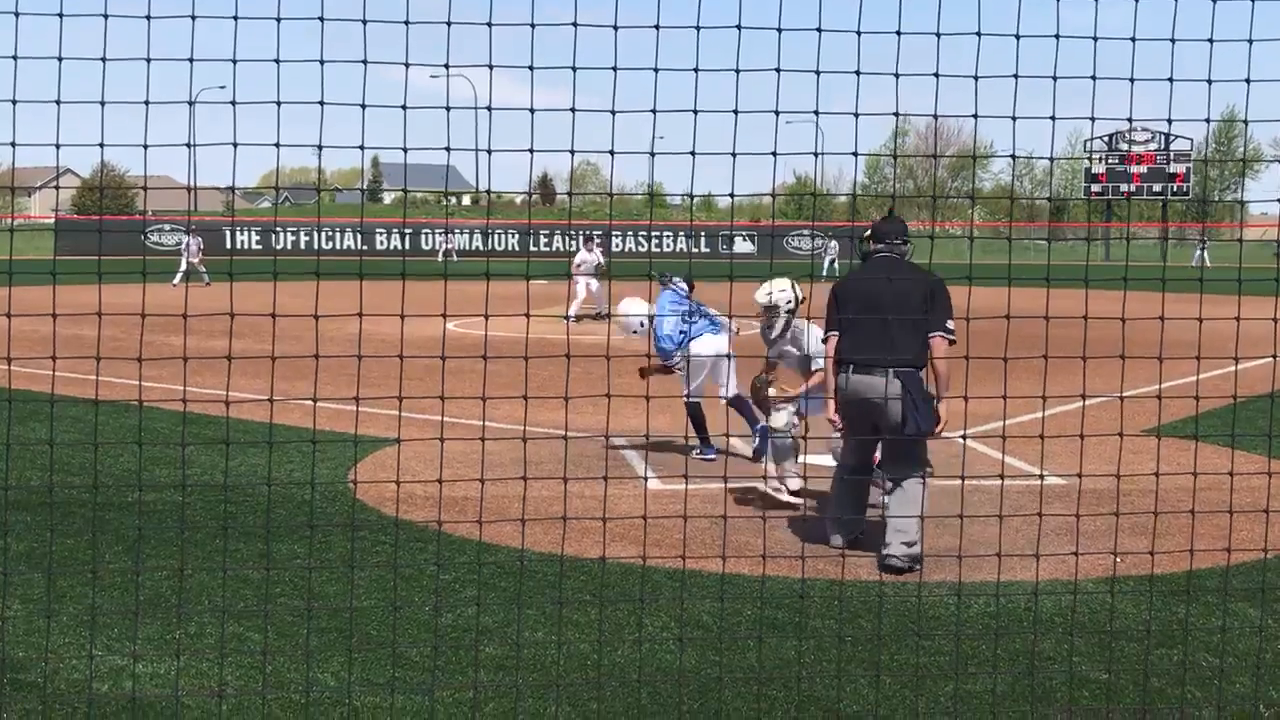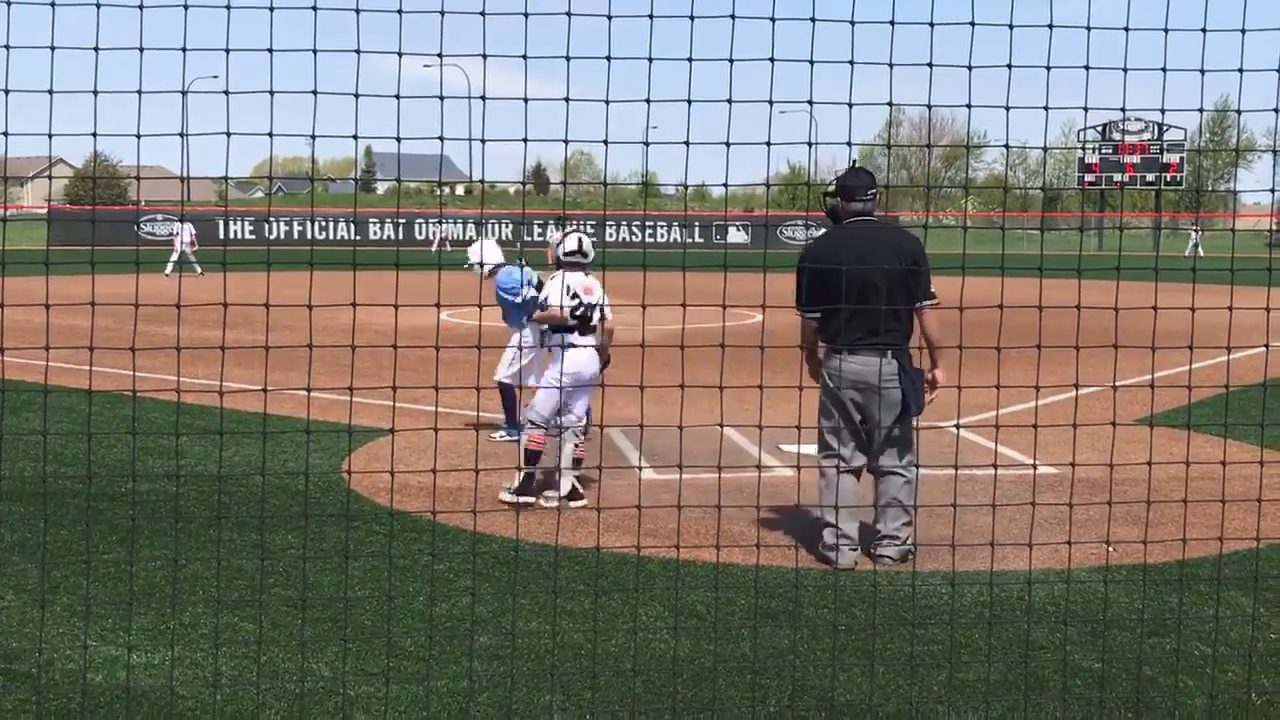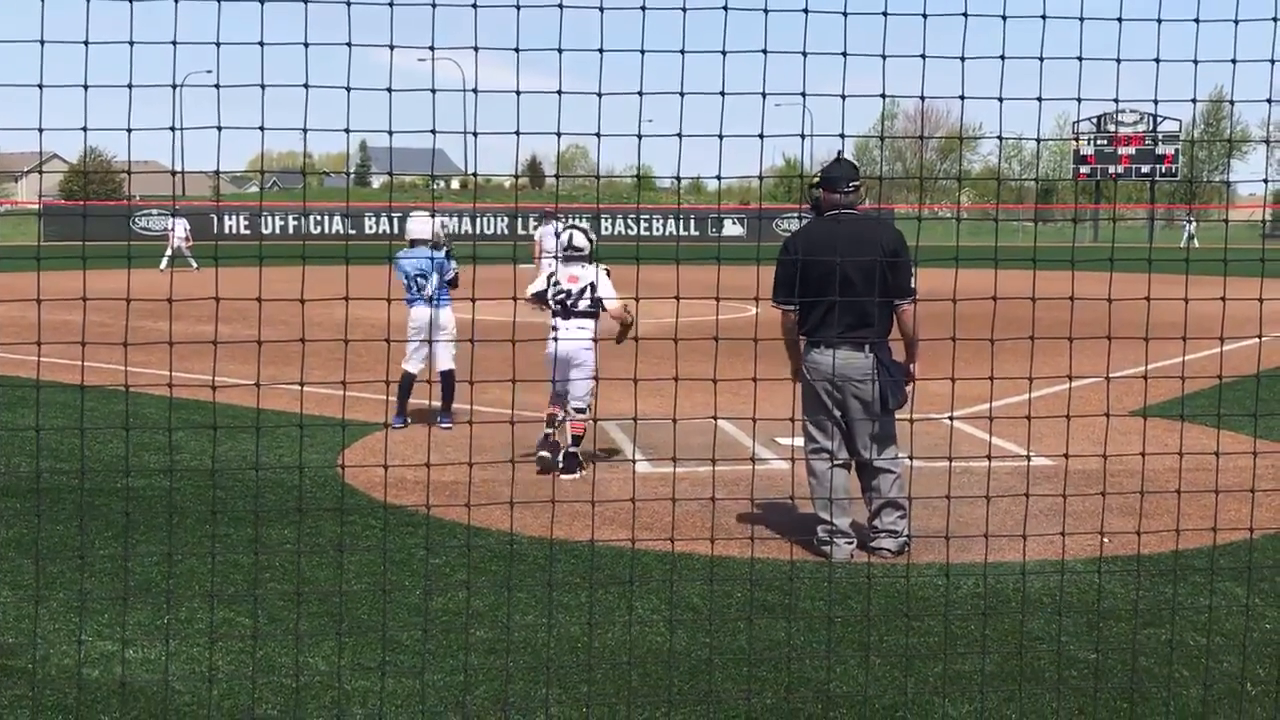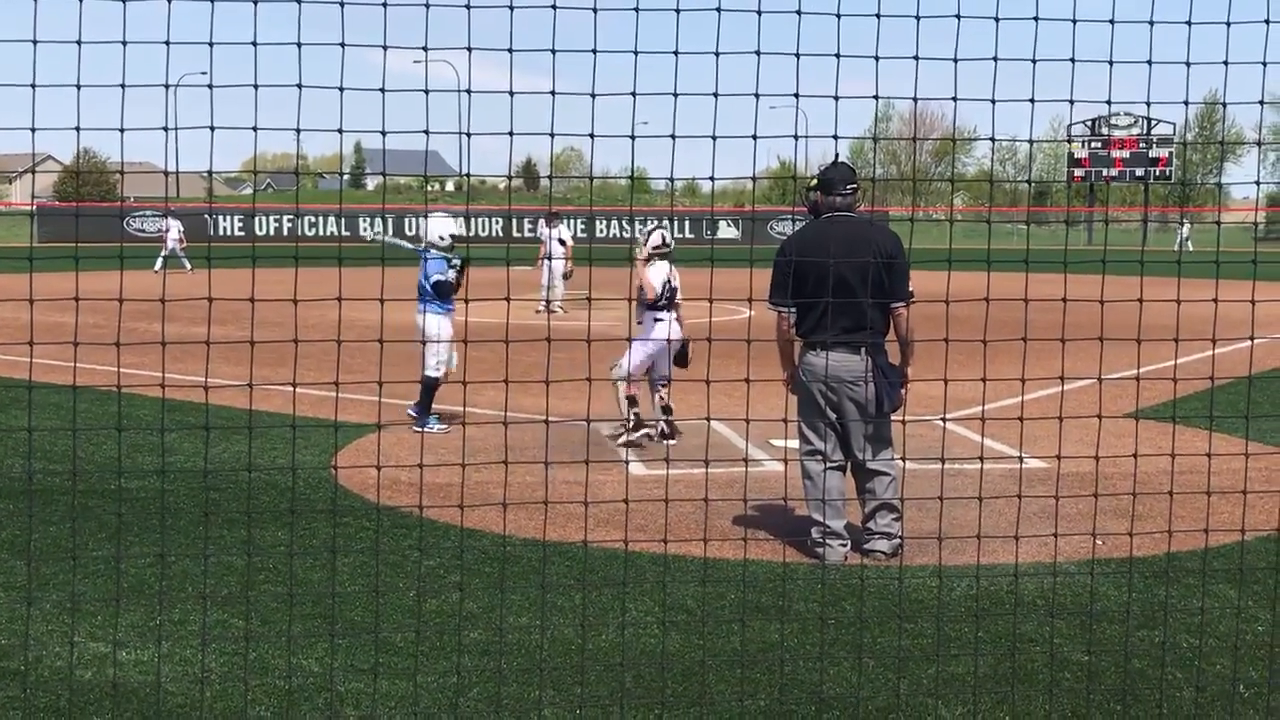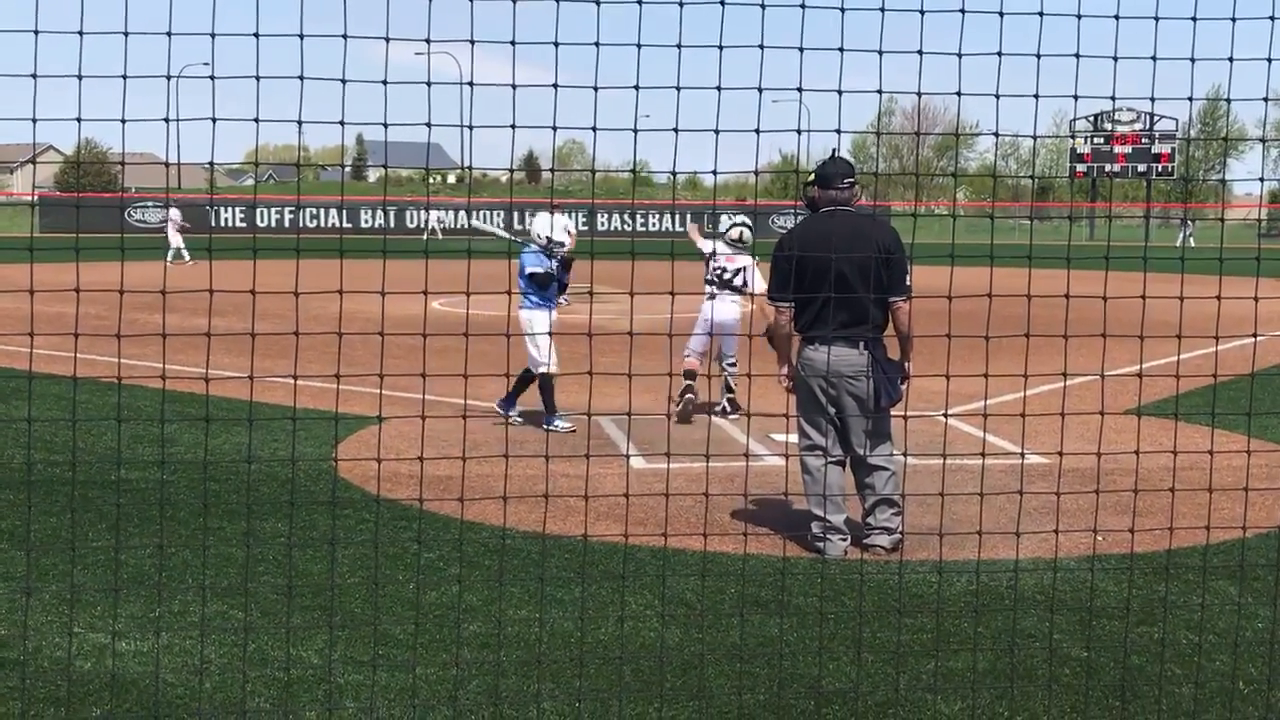
dt=1s
person 1, frame 1
left shoulder: (847, 282)
right shoulder: (929, 282)
left elbow: (832, 343)
right elbow: (938, 344)
left wrist: (832, 397)
right wrist: (942, 399)
left hip: (851, 380)
right hip: (900, 383)
left knee: (854, 458)
right knee: (908, 469)
left ankle: (842, 530)
right ankle: (900, 548)
person 1, frame 2
left shoulder: (818, 250)
right shoulder: (906, 243)
left elbow: (810, 321)
right elbow: (925, 310)
left wrist: (812, 362)
right wrist: (936, 363)
left hip: (840, 365)
right hip: (891, 365)
left knee: (838, 459)
right knee: (894, 458)
left ankle: (839, 546)
right ankle: (892, 542)
person 1, frame 3
left shoulder: (799, 242)
right shoulder: (887, 236)
left elbow: (789, 314)
right elbow: (904, 307)
left wrist: (796, 360)
right wrist: (911, 358)
left hip: (819, 359)
right hip: (870, 358)
left knee: (825, 453)
right knee: (880, 451)
left ankle: (836, 539)
right ankle: (889, 534)
person 1, frame 4
left shoulder: (796, 244)
right shoulder: (884, 239)
left elbow: (785, 317)
right elbow: (899, 310)
left wrist: (789, 365)
right wrist: (906, 361)
left hip: (815, 361)
right hip: (867, 361)
left knee: (821, 455)
right knee: (876, 453)
left ankle: (830, 542)
right ankle: (882, 537)
person 1, frame 5
left shoulder: (794, 239)
right shoulder: (882, 233)
left elbow: (783, 312)
right elbow: (899, 305)
left wrist: (785, 363)
right wrist: (906, 357)
left hip: (814, 356)
right hip: (866, 356)
left knee: (820, 450)
right knee: (875, 448)
left ankle: (830, 536)
right ankle: (883, 531)
person 2, frame 1
left shoulder: (807, 333)
right shoulder: (770, 331)
left elbow: (823, 373)
right elbow: (772, 360)
left wrist: (797, 392)
right wrist: (763, 379)
right hip: (808, 389)
left knee: (841, 447)
right knee: (779, 421)
right ankle: (791, 483)
person 2, frame 2
left shoulder: (558, 279)
right shoulder: (594, 284)
left elbow: (557, 313)
right elbow: (608, 326)
left wrist: (538, 316)
right wrist: (603, 355)
left hip: (565, 360)
right hip: (590, 361)
left knee: (535, 420)
right knee: (572, 425)
left ankle: (526, 486)
right ankle: (568, 488)
person 2, frame 3
left shoulder: (554, 271)
right shoulder: (597, 274)
left elbow: (530, 296)
right elbow: (615, 311)
left wrist: (551, 304)
right wrist: (628, 319)
left hip: (556, 341)
right hip: (583, 344)
left knee: (558, 396)
right knee: (580, 404)
left ankle: (548, 444)
right ankle: (570, 460)
person 2, frame 4
left shoulder: (653, 268)
right shoulder: (671, 269)
left elbow: (650, 295)
left wrist: (640, 266)
right wrist: (681, 330)
left hip: (652, 331)
right hip: (670, 331)
left knee: (623, 374)
right knee: (660, 380)
left ankle: (634, 423)
right ankle: (666, 428)
person 2, frame 5
left shoulder: (715, 247)
right shoulder: (749, 261)
left elbow: (695, 237)
right elbow: (757, 296)
left wrist: (693, 230)
right wrist: (771, 320)
left hip: (710, 309)
right hip: (733, 312)
left knee: (693, 352)
right knee: (729, 358)
left ankle: (689, 391)
right ankle: (729, 404)
person 3, frame 1
left shoulder: (661, 336)
right shoulder: (666, 296)
left elbow: (677, 367)
right elbow: (688, 286)
left wrist: (652, 370)
left hip: (699, 347)
right hip: (721, 339)
left knee: (691, 397)
right knee: (731, 394)
left ankle: (706, 447)
right ankle: (759, 428)
person 3, frame 2
left shoulder: (504, 280)
right shoulder: (518, 270)
left elbow: (532, 299)
right elbow: (540, 288)
left hip: (527, 331)
right hip: (530, 330)
left knee: (504, 378)
right knee: (535, 377)
left ankle: (512, 428)
person 3, frame 3
left shoulder: (400, 258)
right shoulder: (439, 256)
right elbow: (454, 283)
right wrist: (449, 259)
left hip: (417, 313)
right hip: (443, 313)
left knee: (411, 365)
right knee: (446, 365)
left ankle: (400, 415)
right ankle: (445, 415)
person 3, frame 4
left shoulder: (439, 259)
right shoulder: (435, 261)
left elbow: (450, 289)
right elbow: (444, 291)
left wrist: (459, 271)
right wrist: (453, 270)
left hip: (437, 316)
right hip: (437, 317)
left knee: (444, 365)
right knee: (435, 367)
left ankle: (420, 407)
right ankle: (424, 419)
person 3, frame 5
left shoulder: (548, 256)
right shoulder: (530, 255)
left elbow: (558, 290)
right elbow: (542, 283)
right wrist: (554, 263)
left hip: (546, 314)
right hip: (535, 315)
left knee: (536, 365)
right knee: (546, 365)
left ankle: (507, 403)
right ankle: (551, 417)
